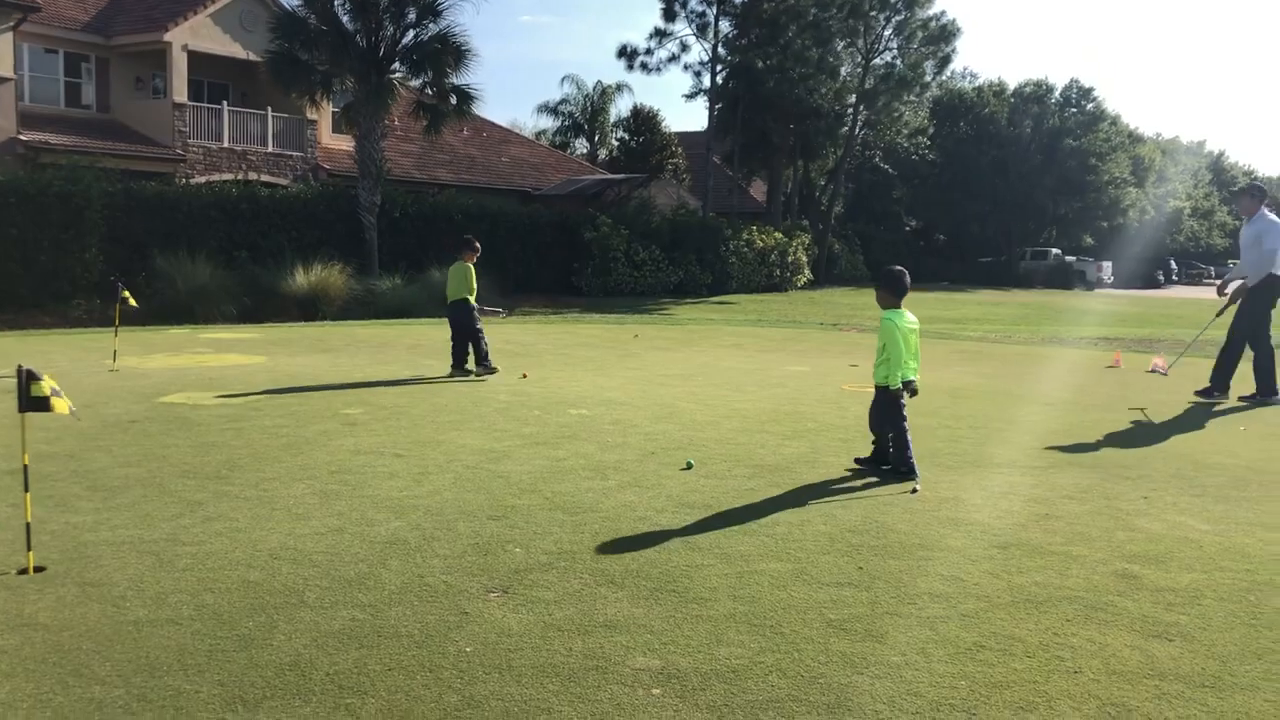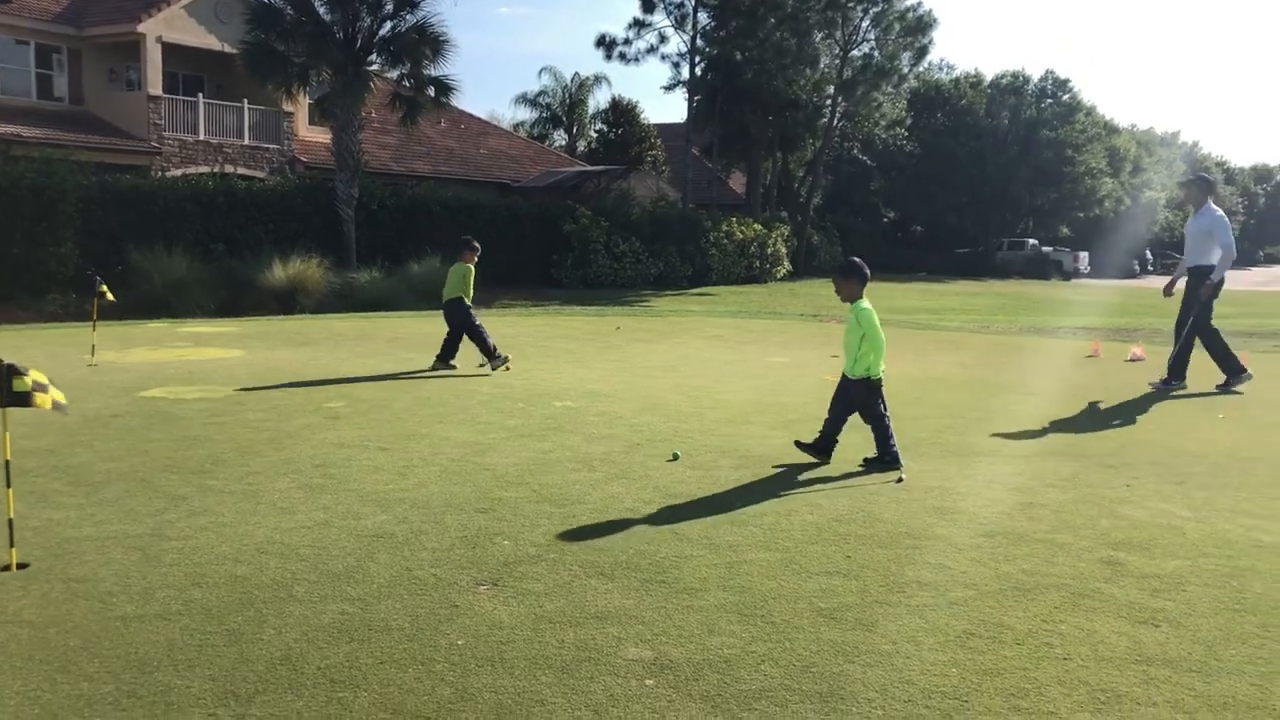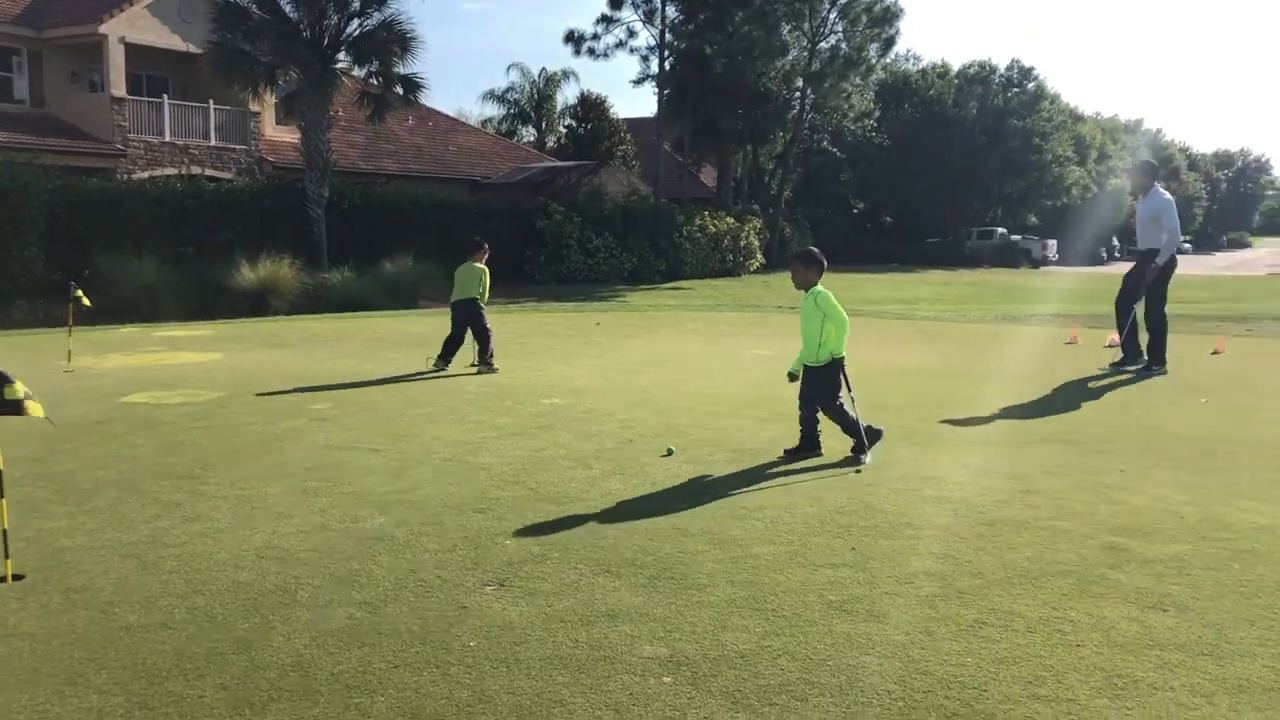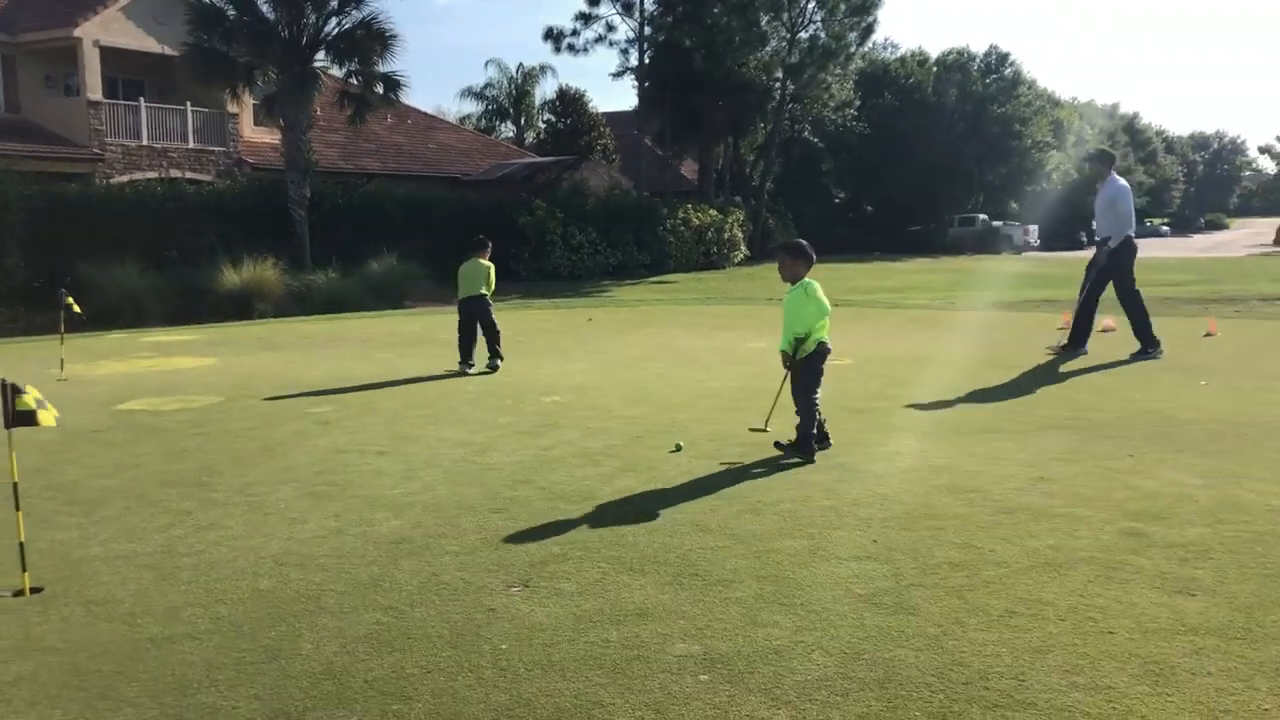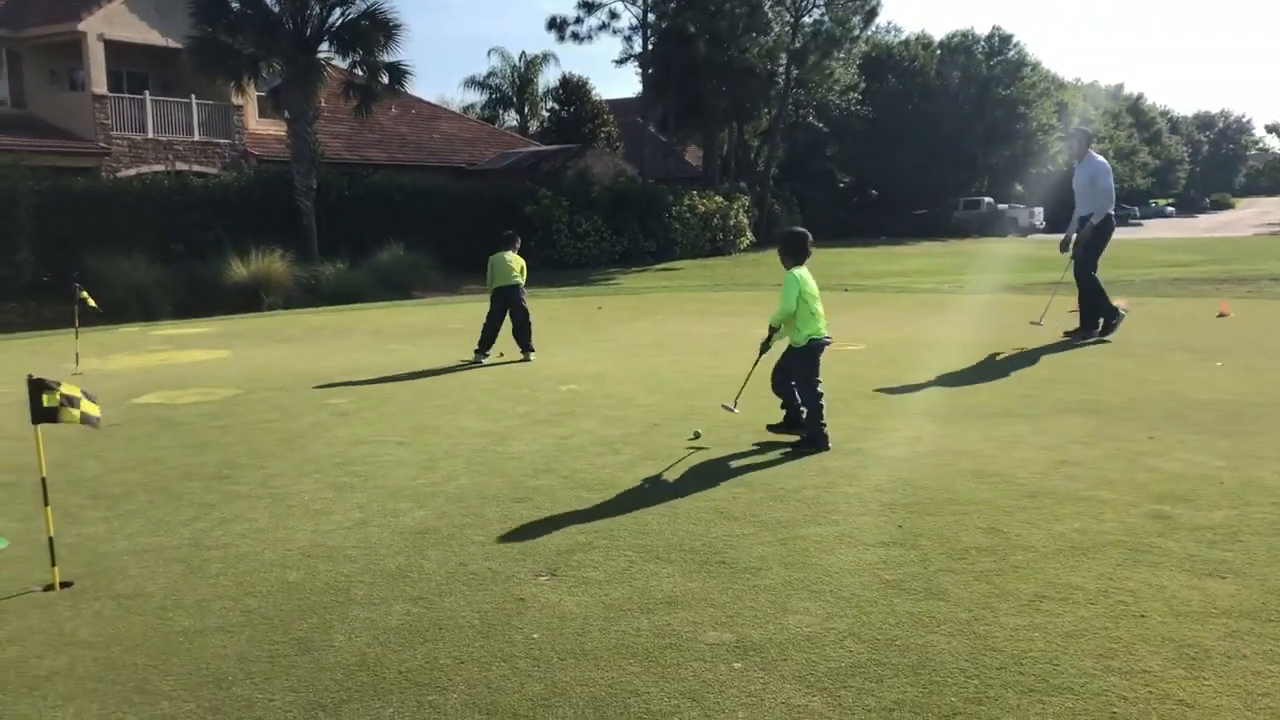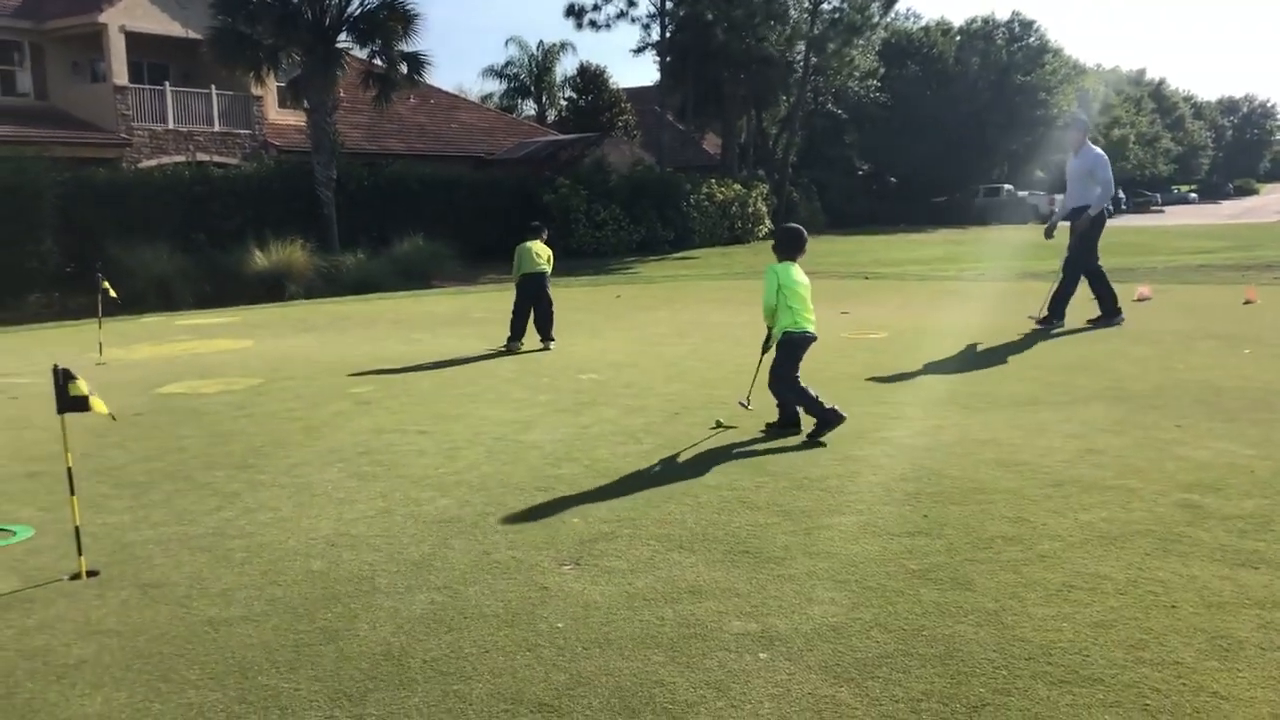
dt=0.3s
person 1, frame 1
left shoulder: (889, 321)
right shoulder: (911, 319)
left elbow: (898, 355)
right elbow: (915, 353)
left wrist: (894, 385)
right wrist: (913, 379)
left hip: (889, 382)
right hip: (904, 380)
left knee: (896, 424)
right knee: (878, 420)
left ankle: (905, 468)
right ankle: (880, 457)
person 1, frame 2
left shoulder: (863, 311)
right shoulder: (855, 309)
left elbow: (878, 343)
left wrist: (875, 373)
left hip: (863, 377)
right hip: (851, 375)
left knee: (876, 417)
right knee: (836, 411)
left ankle: (889, 457)
right ankle: (822, 448)
person 1, frame 3
left shoulder: (821, 296)
right shoulder: (807, 299)
left elbow: (842, 321)
left wrist: (837, 353)
right wrist: (795, 367)
left hip: (827, 363)
right hip: (811, 363)
left knee: (831, 406)
right knee: (806, 405)
left ankle: (865, 436)
right ankle: (809, 444)
person 1, frame 4
left shoulder: (809, 286)
right shoulder: (790, 293)
left elbow: (824, 309)
left wrist: (802, 334)
right wrist: (785, 349)
left hip: (813, 350)
right hip: (798, 354)
left knee: (806, 397)
right knee: (803, 398)
left ankle: (805, 444)
right ankle: (818, 437)
person 1, frame 5
left shoulder: (793, 276)
right shoulder: (802, 275)
left elbow: (787, 308)
left wrist: (773, 323)
right wrist: (772, 337)
left hip: (808, 341)
right hip: (801, 341)
left knee: (808, 388)
right knee: (780, 377)
left ankle: (817, 437)
right ankle: (794, 421)
person 1, frame 6
left shoulder: (774, 271)
right shoulder: (802, 275)
left elbow: (770, 304)
left wrist: (770, 325)
right wrist: (773, 335)
left hip: (791, 334)
right hip: (806, 332)
left knee: (784, 382)
right knee: (783, 378)
left ankle: (827, 416)
right ankle: (788, 421)
person 2, frame 1
right shoulder: (1250, 224)
left wrist: (1245, 286)
right wrist: (1228, 279)
right hip: (1254, 285)
left knee: (1238, 334)
right knee: (1257, 338)
left ankle: (1219, 388)
person 2, frame 2
left shoulder: (1216, 217)
right shoulder: (1195, 216)
left elbow: (1229, 253)
left wrist: (1211, 281)
right wrist: (1174, 279)
left hip: (1207, 276)
right hip: (1196, 276)
left knee: (1187, 326)
right knee: (1202, 327)
left ankle: (1176, 377)
right ankle: (1235, 371)
person 2, frame 3
left shoulder: (1163, 200)
right shoulder: (1144, 199)
left elbow: (1174, 236)
left wrist: (1157, 264)
right wrist: (1145, 263)
left hip: (1160, 261)
right hip: (1146, 258)
left knee: (1154, 311)
right knee: (1123, 303)
left ankle: (1157, 362)
right ankle: (1133, 355)
person 2, frame 4
left shoulder: (1119, 187)
right shoulder: (1103, 188)
left elbow: (1127, 223)
left wrist: (1108, 249)
left hip: (1119, 247)
right hip: (1107, 248)
left knee: (1127, 295)
right knee: (1088, 294)
left ankle: (1150, 344)
right ankle: (1077, 343)
person 2, frame 5
left shoulder: (1098, 165)
right shoulder: (1080, 167)
left elbow: (1108, 199)
left wrist: (1090, 226)
right wrist: (1069, 234)
left hip: (1099, 224)
right hip: (1086, 225)
left knee: (1083, 272)
right knee: (1081, 273)
left ankle: (1111, 314)
right ankle: (1089, 325)
person 2, frame 6
left shoulder: (1096, 156)
right shoulder: (1072, 158)
left elbow: (1108, 190)
left wrist: (1089, 216)
right wrist: (1054, 221)
left hip: (1091, 216)
right hip: (1077, 216)
left knee: (1073, 265)
right knee: (1089, 265)
left ankle: (1055, 315)
right ankle: (1111, 312)
